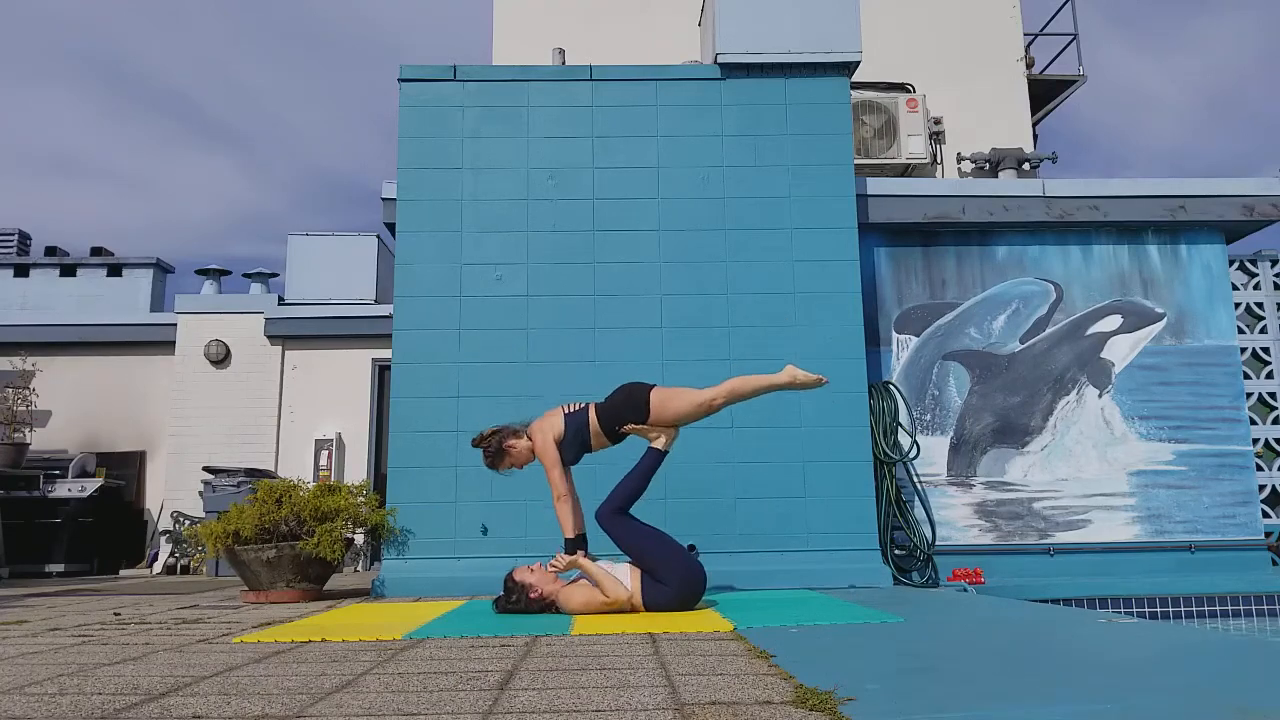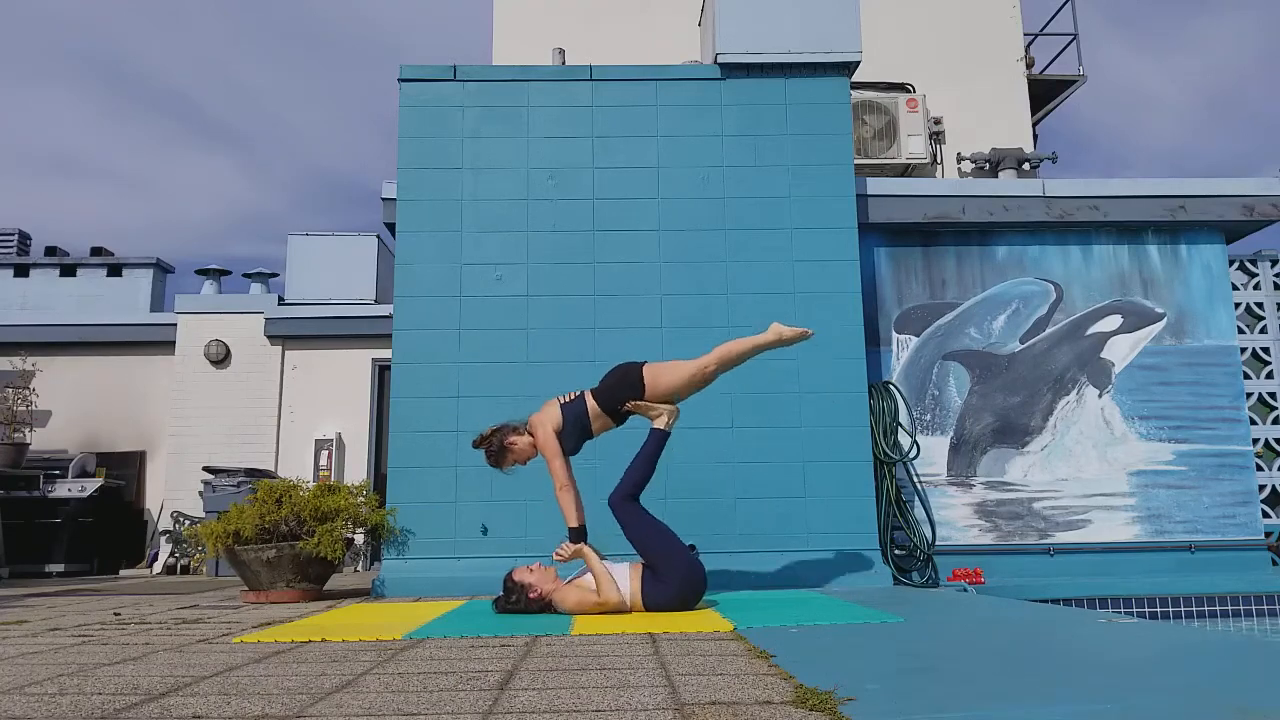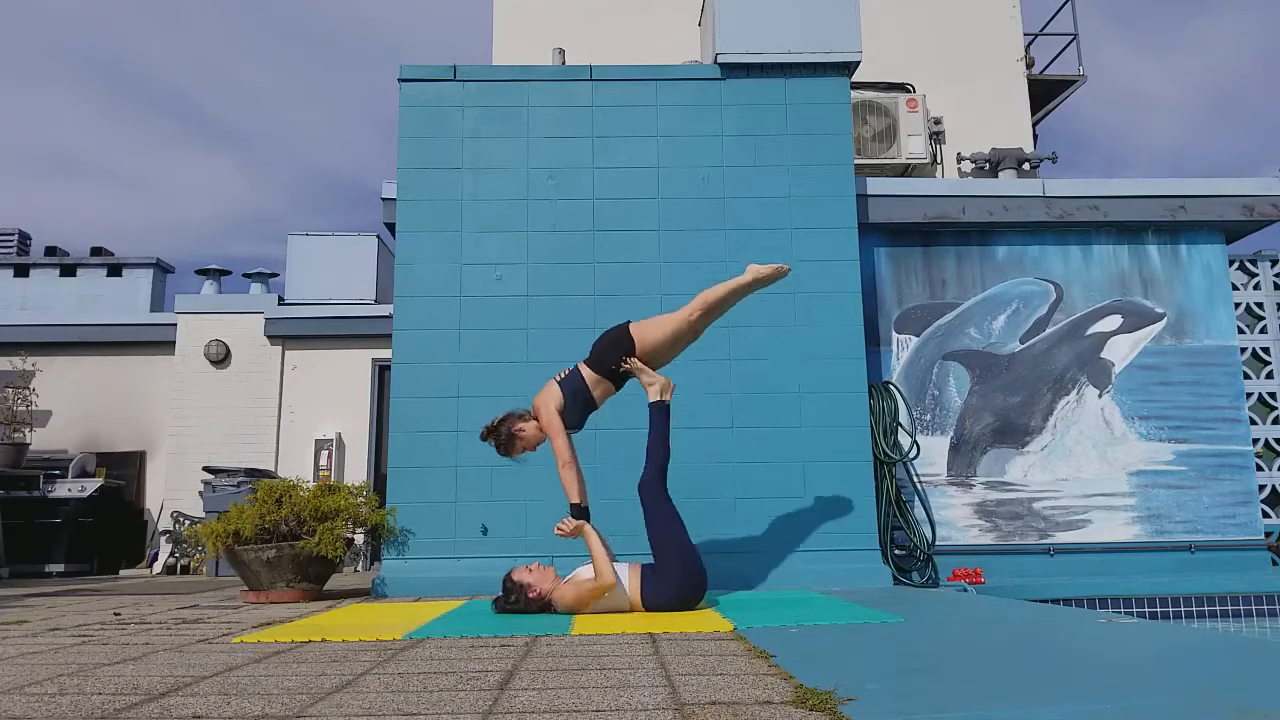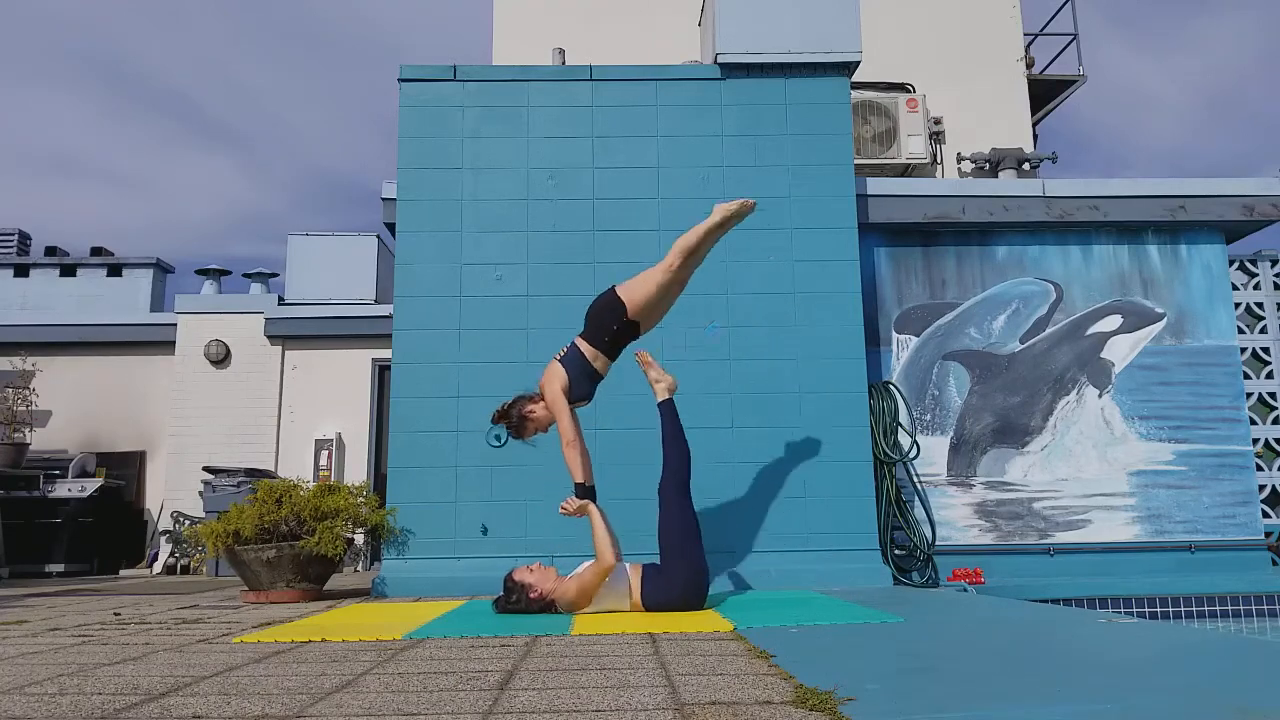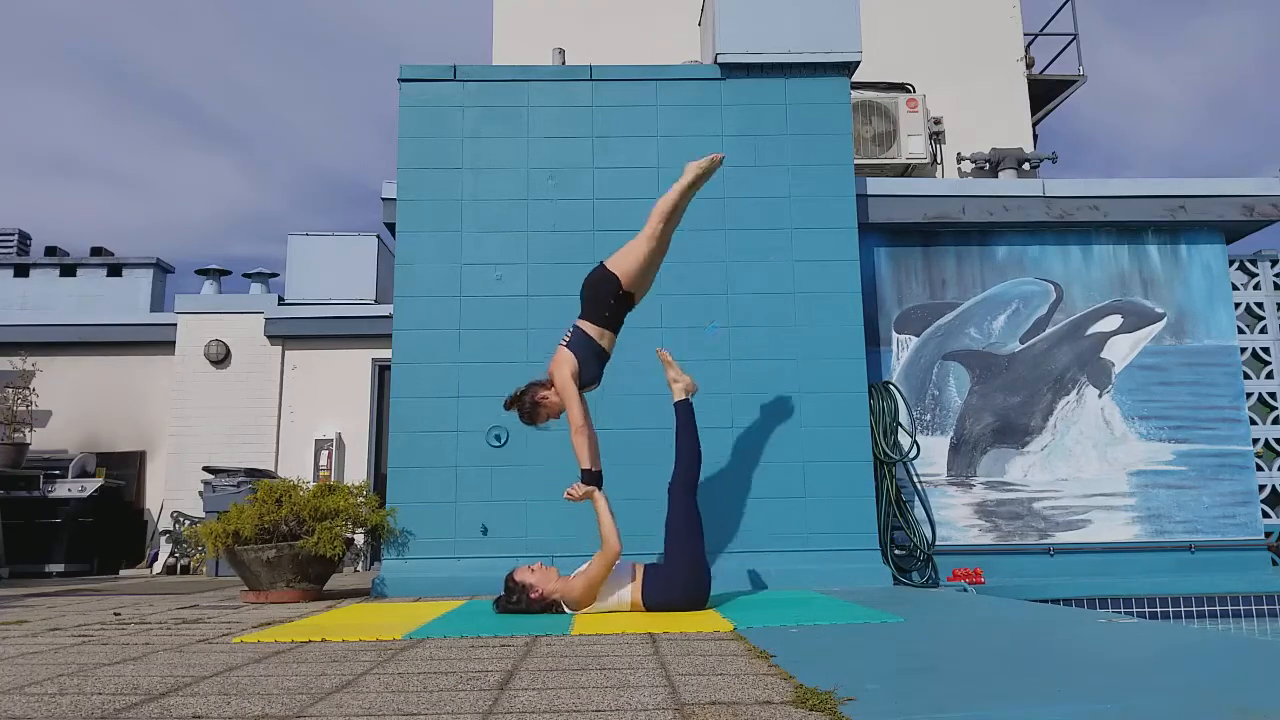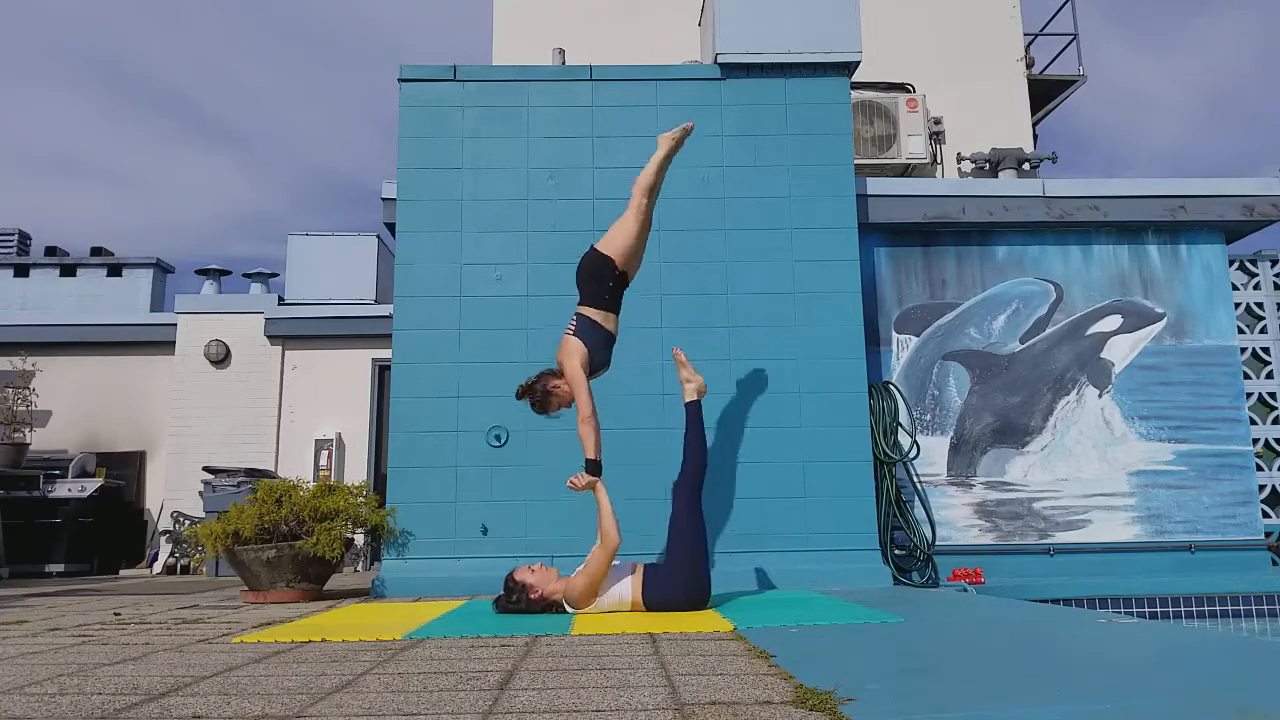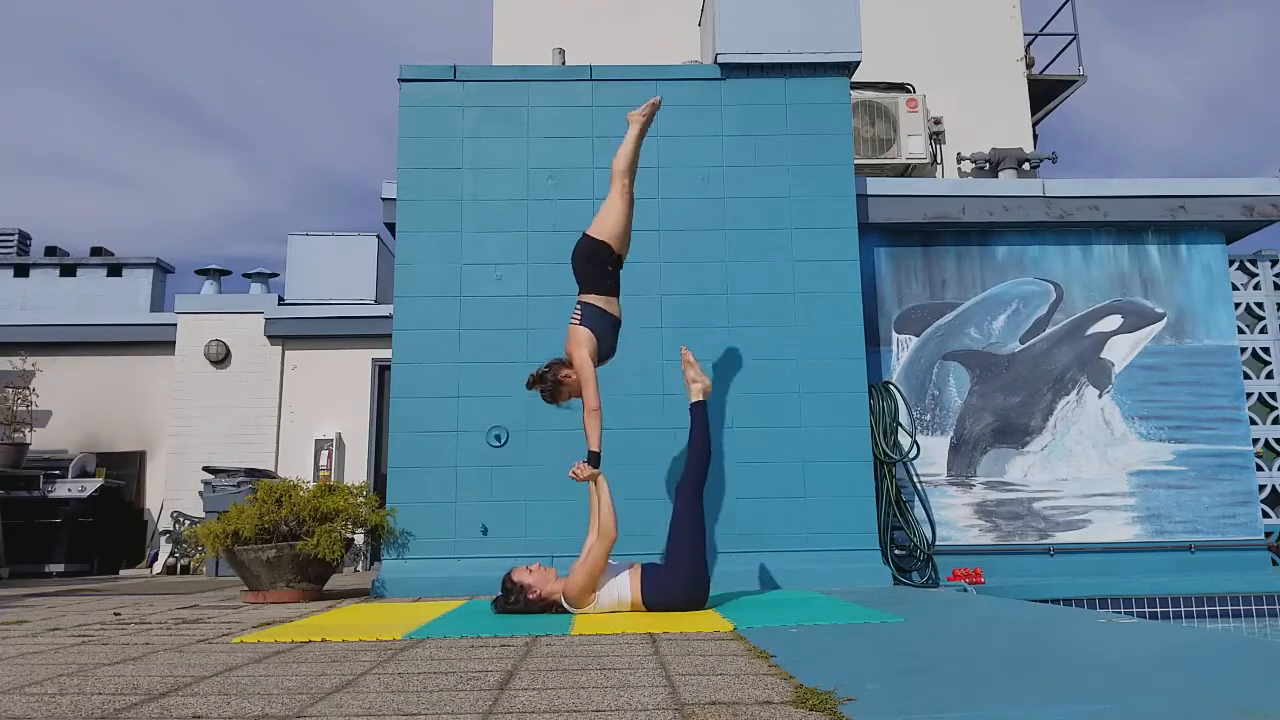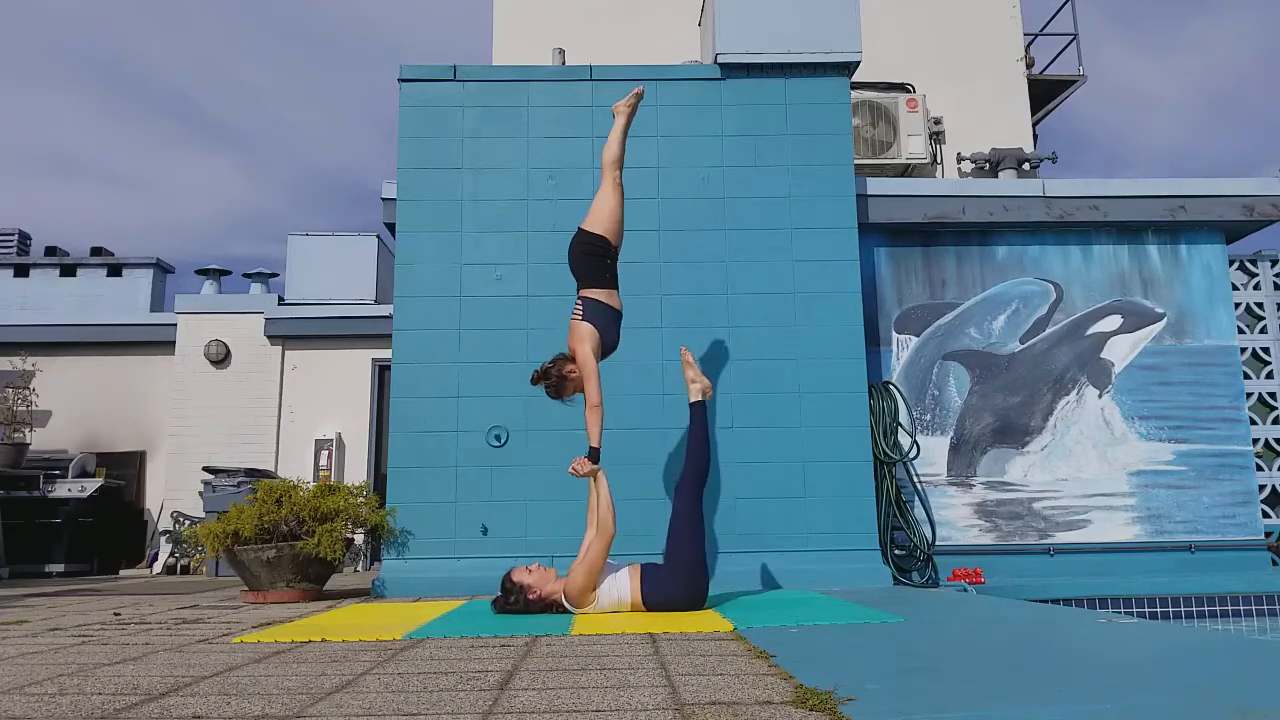
dt=0.1s
person 1, frame 1
left shoulder: (540, 438)
right shoulder: (544, 437)
left elbow: (561, 497)
right elbow: (567, 498)
left wrist: (573, 549)
right wrist: (578, 547)
left hip: (630, 409)
right hip: (628, 414)
left knee: (713, 399)
right knee: (712, 400)
left ankle: (784, 377)
right ankle: (784, 375)
person 1, frame 2
left shoulder: (540, 427)
right shoulder: (544, 427)
left elbow: (563, 486)
right elbow: (568, 487)
left wrist: (576, 538)
right wrist: (579, 537)
left hip: (626, 387)
right hip: (624, 393)
left knee: (705, 368)
right knee: (704, 370)
left ankle: (771, 337)
right ankle: (771, 336)
person 1, frame 3
left shoulder: (545, 410)
right shoulder: (551, 417)
left elbow: (568, 471)
right elbow: (571, 471)
left wrist: (577, 512)
right wrist: (581, 512)
left hip: (620, 350)
right hip: (621, 360)
left knee: (691, 318)
right knee: (691, 320)
left ankle: (751, 277)
right ankle: (751, 277)
person 1, frame 4
left shoulder: (552, 393)
right shoulder: (560, 396)
left elbow: (571, 445)
right elbow: (576, 446)
left wrist: (582, 494)
right wrist: (587, 494)
left hip: (613, 314)
right hip: (614, 323)
left knee: (672, 265)
right knee: (675, 271)
left ankle: (720, 217)
right ankle: (721, 219)
person 1, frame 5
left shoulder: (562, 377)
right shoulder: (561, 382)
left elbow: (580, 431)
right elbow: (582, 431)
left wrist: (589, 479)
right wrist: (590, 478)
left hip: (608, 291)
right hip: (609, 300)
left knee: (654, 233)
right knee: (658, 237)
left ankle: (693, 173)
right ankle: (694, 175)
person 1, frame 6
left shoulder: (572, 365)
right shoulder: (573, 367)
left elbow: (586, 418)
right elbow: (586, 419)
left wrist: (592, 468)
right wrist: (592, 468)
left hip: (602, 272)
right hip: (604, 281)
left knee: (638, 208)
right knee: (640, 213)
left ankle: (667, 146)
person 1, frame 7
left shoulder: (580, 355)
right shoulder: (580, 357)
left elbow: (593, 408)
right elbow: (592, 408)
left wrist: (593, 457)
right wrist: (593, 457)
left hip: (597, 260)
right hip: (597, 263)
left knee: (621, 187)
right knee: (621, 188)
left ankle: (639, 124)
person 1, frame 8
left shoulder: (583, 351)
right shoulder: (583, 351)
left elbow: (594, 404)
left wrist: (593, 453)
right wrist: (593, 454)
left hip: (593, 254)
right hip: (595, 257)
left knee: (612, 180)
right knee: (612, 181)
left ankle: (624, 115)
person 2, frame 1
left shoulder: (570, 591)
right shoulder: (568, 598)
right elbow: (620, 595)
right wrist: (581, 562)
left hip: (677, 586)
right hip: (678, 585)
left knee: (609, 512)
right knee: (610, 513)
left ankle: (659, 442)
right ankle: (659, 442)
person 2, frame 2
left shoulder: (568, 590)
right shoulder: (565, 599)
right elbow: (613, 598)
left wrist: (582, 551)
right wrist: (585, 551)
left hip: (677, 583)
right hip: (679, 584)
left knee: (620, 501)
right knee: (622, 501)
left ankle: (660, 425)
right ankle: (660, 425)
person 2, frame 3
left shoulder: (569, 587)
right shoulder: (565, 598)
left elbow: (608, 568)
right elbow: (608, 582)
left wrist: (587, 530)
right wrist: (586, 530)
left hip: (675, 588)
right hip: (678, 588)
right knee: (651, 487)
right ankle: (656, 398)
person 2, frame 4
left shoulder: (571, 586)
right shoulder: (567, 595)
left elbow: (612, 556)
right elbow: (608, 561)
left wrist: (592, 510)
right wrist: (591, 510)
left hip: (676, 588)
right hip: (680, 589)
right knee: (673, 488)
right ankle: (662, 396)
person 2, frame 5
left shoulder: (573, 587)
right shoulder: (574, 595)
left elbow: (609, 549)
right elbow: (612, 549)
left wrist: (595, 496)
right wrist: (596, 496)
left hip: (679, 589)
right hip: (681, 589)
right knee: (680, 489)
right ankle: (680, 396)
person 2, frame 6
left shoulder: (573, 586)
right shoulder: (574, 594)
left elbow: (605, 538)
right elbow: (611, 542)
left wrist: (596, 487)
right wrist: (598, 488)
left hip: (680, 588)
right hip: (682, 589)
right knee: (686, 490)
right ankle: (691, 396)
person 2, frame 7
left shoulder: (574, 584)
right shoulder: (574, 592)
left elbow: (596, 532)
right elbow: (607, 535)
left wrist: (593, 482)
right wrist: (598, 480)
left hip: (678, 588)
right hip: (681, 589)
right knee: (688, 491)
right ankle: (696, 396)
person 2, frame 8
left shoulder: (574, 583)
right shoulder: (574, 592)
left elbow: (593, 528)
right elbow: (606, 532)
left wrist: (593, 478)
right wrist: (598, 476)
left hip: (677, 587)
right hip: (680, 589)
right knee: (687, 490)
right ankle: (695, 396)
